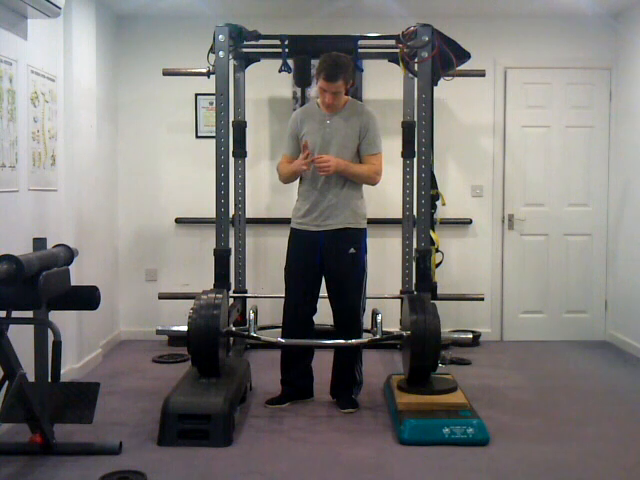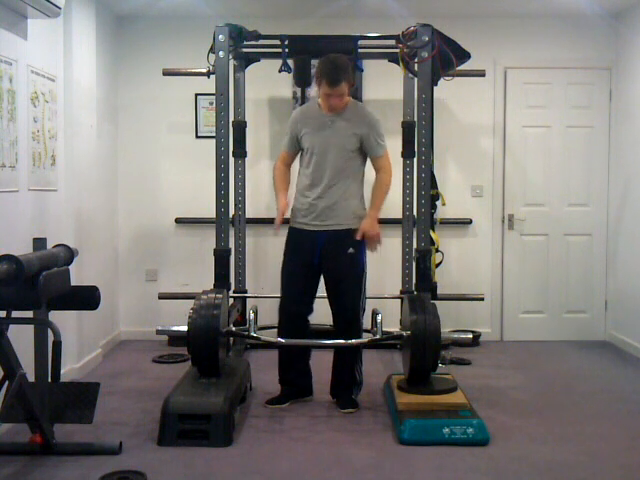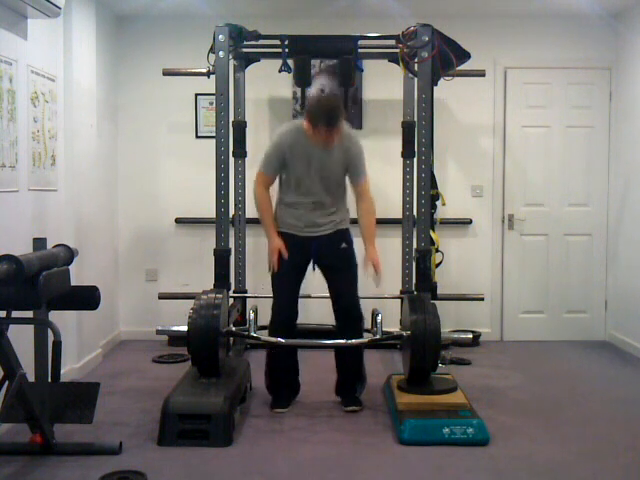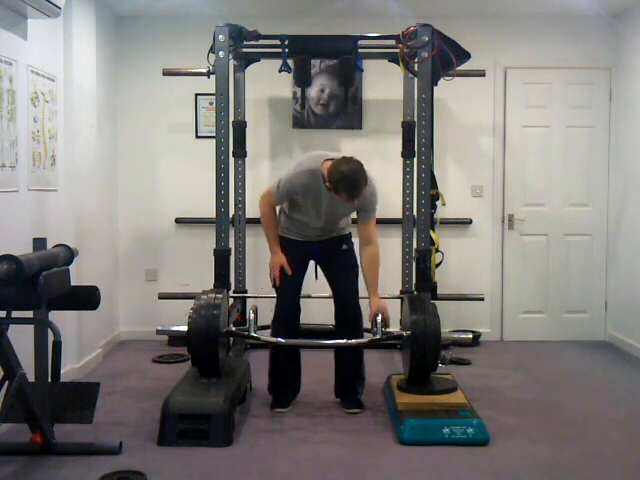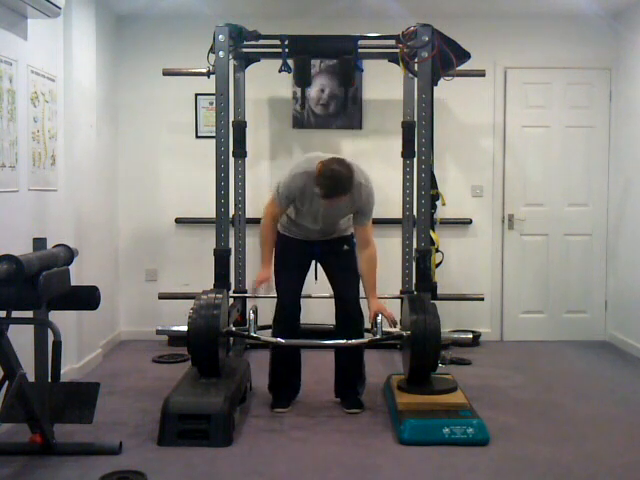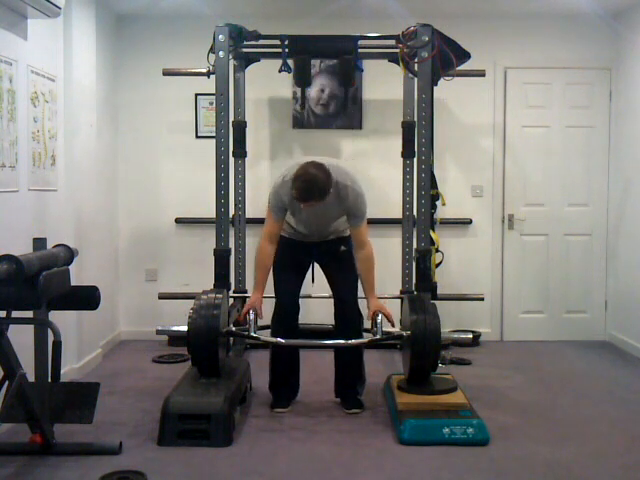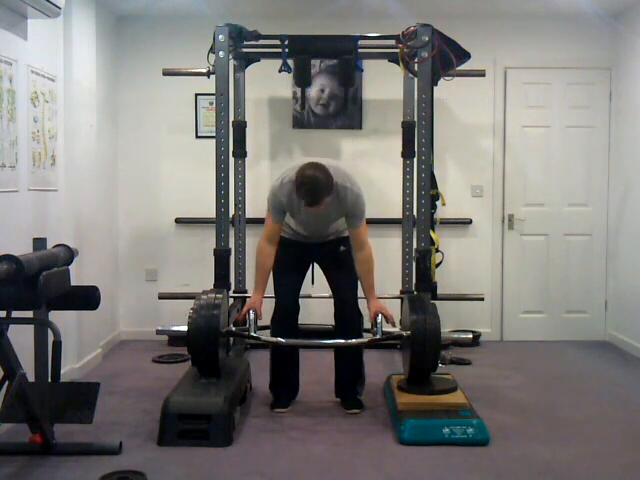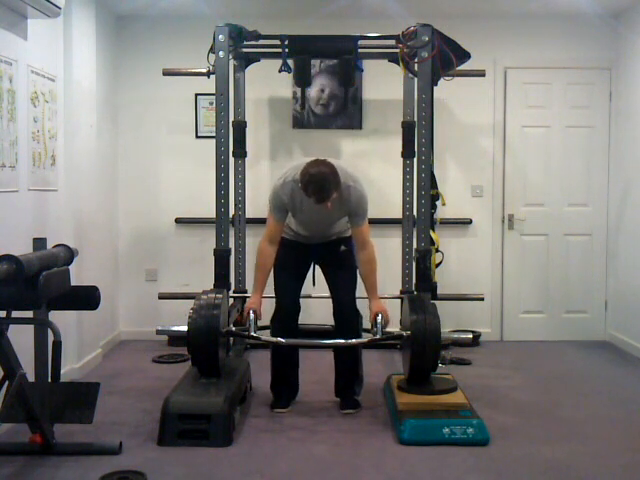
dt=0.5s
person 1, frame 1
left shoulder: (363, 118)
right shoulder: (301, 117)
left elbow: (374, 172)
right elbow: (283, 172)
left wrist: (340, 164)
right wrist: (298, 165)
left hip: (347, 230)
right hip: (304, 228)
left knee: (348, 315)
right knee: (296, 312)
left ankle: (346, 388)
right ankle: (295, 385)
person 1, frame 2
left shoulder: (365, 120)
right shoulder: (301, 117)
left elbow: (384, 170)
right elbow: (283, 162)
left wrist: (372, 217)
right wrist: (282, 198)
left hip: (346, 231)
right hip: (302, 228)
left knee: (347, 315)
right knee: (292, 310)
left ankle: (345, 389)
right ankle: (294, 385)
person 1, frame 3
left shoulder: (350, 142)
right shoulder: (285, 139)
left elbow: (363, 195)
right elbow: (261, 186)
left wrist: (370, 245)
right wrist: (272, 235)
left hip: (334, 233)
right hip: (290, 235)
left knee: (349, 309)
right knee: (283, 312)
left ankle: (350, 388)
right ankle: (282, 389)
person 1, frame 4
left shoulder: (367, 190)
right shoulder: (302, 175)
left elbow: (368, 243)
right elbow: (267, 202)
left wrist: (374, 296)
right wrist: (275, 251)
left hip: (336, 239)
right hip: (292, 238)
left knee: (349, 307)
right knee: (286, 310)
left ankle: (349, 390)
right ankle: (282, 390)
person 1, frame 5
left shoulder: (363, 189)
right shoulder: (298, 177)
left elbow: (365, 245)
right elbow: (270, 216)
left wrist: (373, 298)
right wrist: (266, 266)
left hip: (338, 239)
right hip: (293, 238)
left knee: (350, 307)
right knee: (287, 309)
left ankle: (349, 391)
right ankle: (283, 391)
person 1, frame 6
left shoulder: (351, 191)
right shoulder: (282, 187)
left elbow: (361, 246)
right elbow: (269, 241)
left wrist: (372, 297)
right wrist: (257, 292)
left hip: (336, 240)
right hip: (292, 240)
left knee: (348, 308)
right knee: (285, 308)
left ankle: (350, 391)
right ankle: (283, 391)
person 1, frame 7
left shoulder: (350, 191)
right shoulder: (281, 189)
left elbow: (361, 247)
right elbow: (268, 242)
left wrist: (372, 298)
right wrist: (257, 294)
left hip: (336, 240)
right hip: (292, 241)
left knee: (348, 307)
right knee: (285, 308)
left ankle: (350, 392)
right ankle: (283, 391)
person 1, frame 8
left shoulder: (354, 191)
right shoulder: (284, 188)
left elbow: (363, 247)
right elbow: (270, 242)
left wrist: (374, 299)
right wrist: (257, 294)
left hip: (337, 241)
right hip: (293, 241)
left knee: (346, 310)
right knee: (285, 310)
left ankle: (348, 391)
right ankle: (283, 392)
